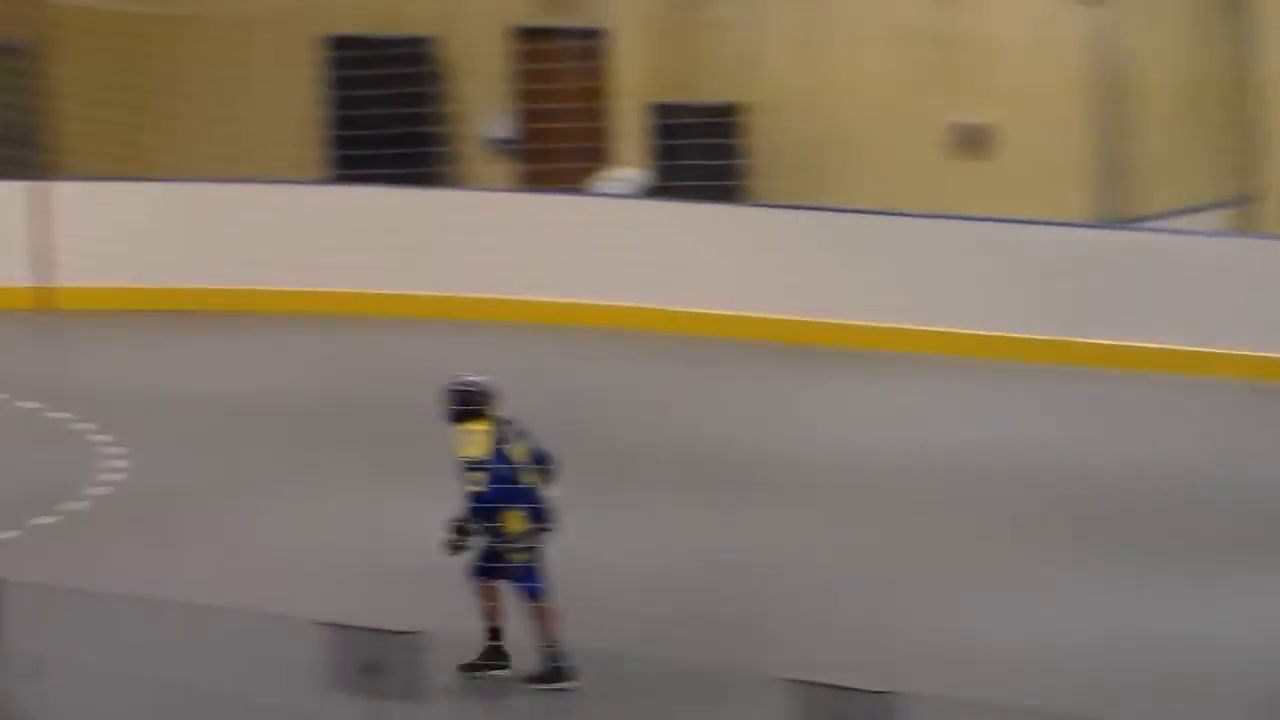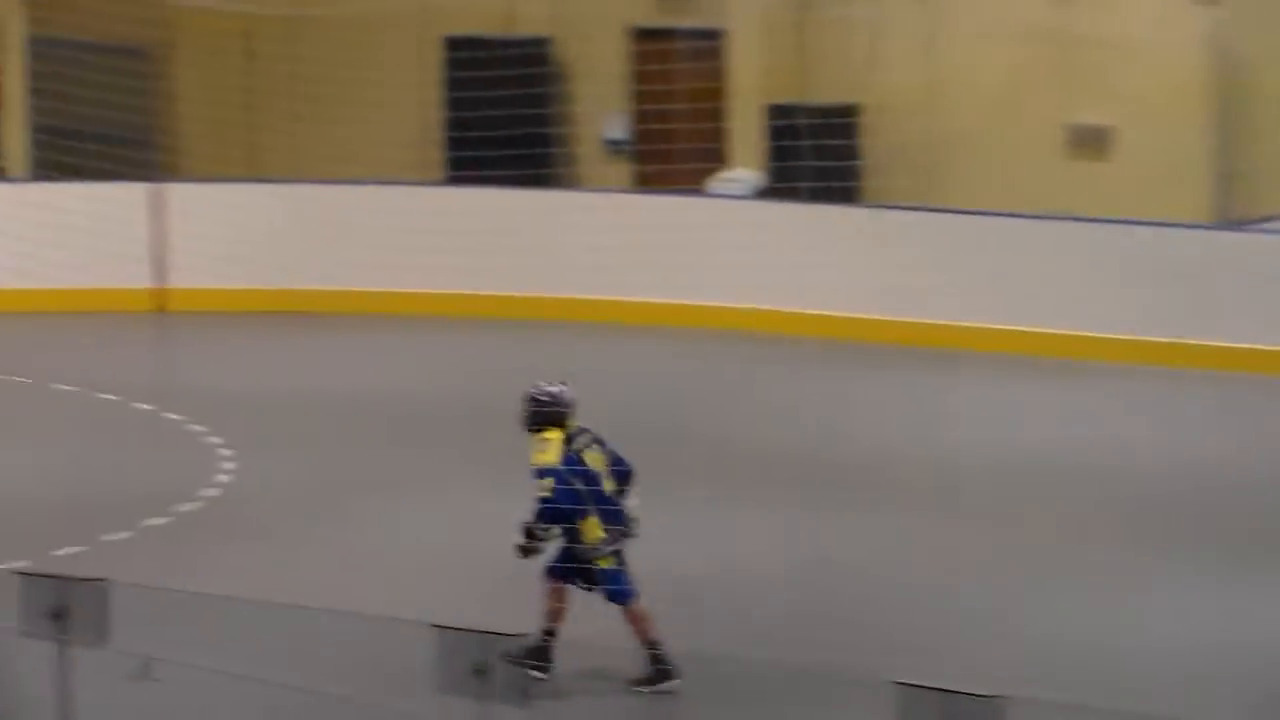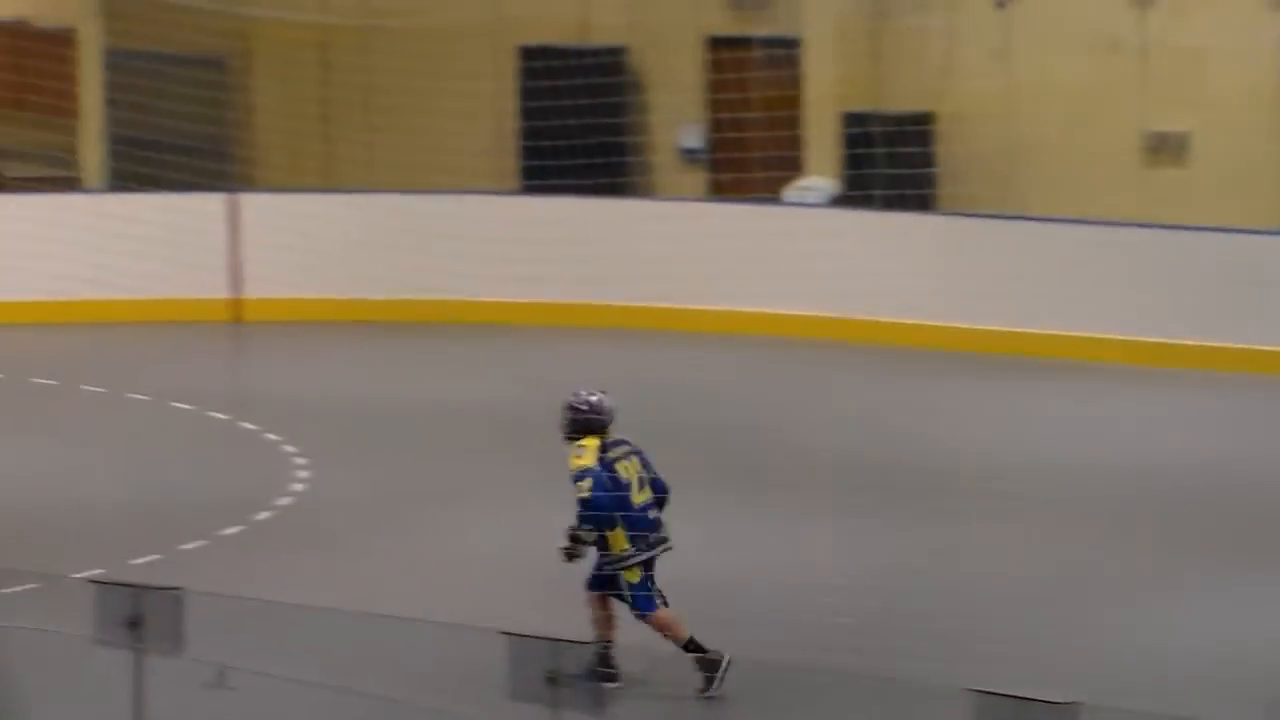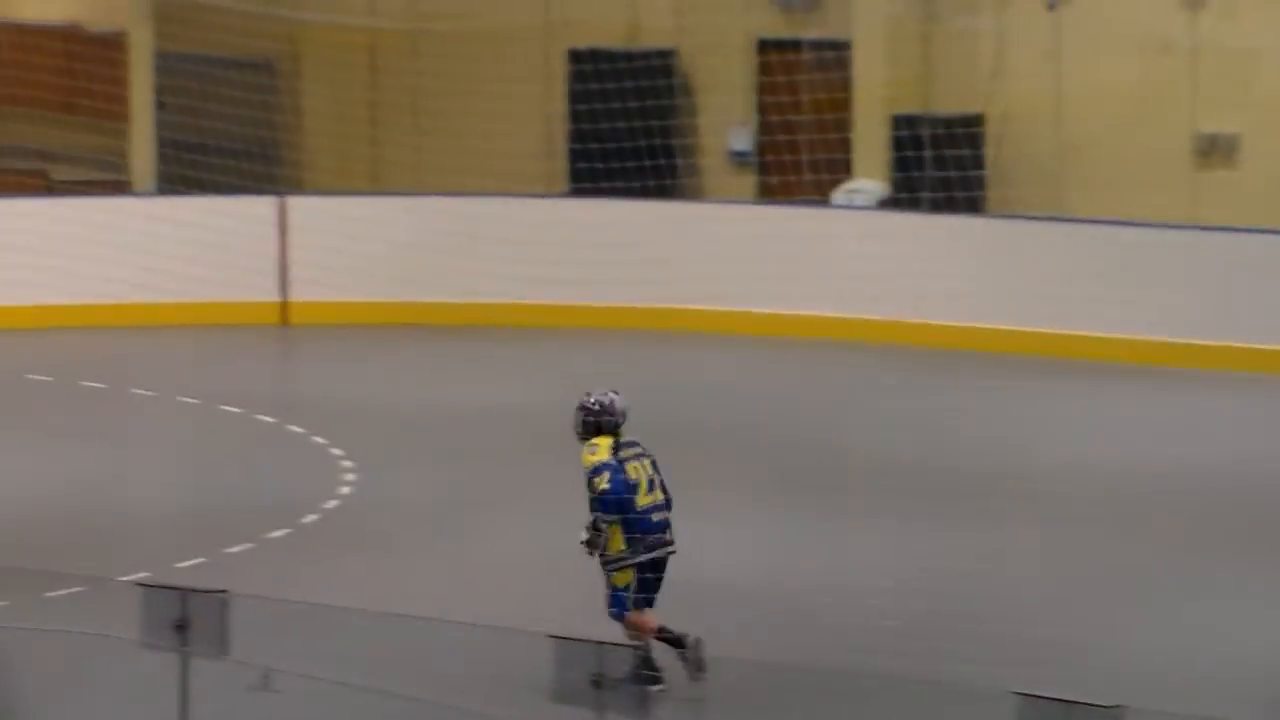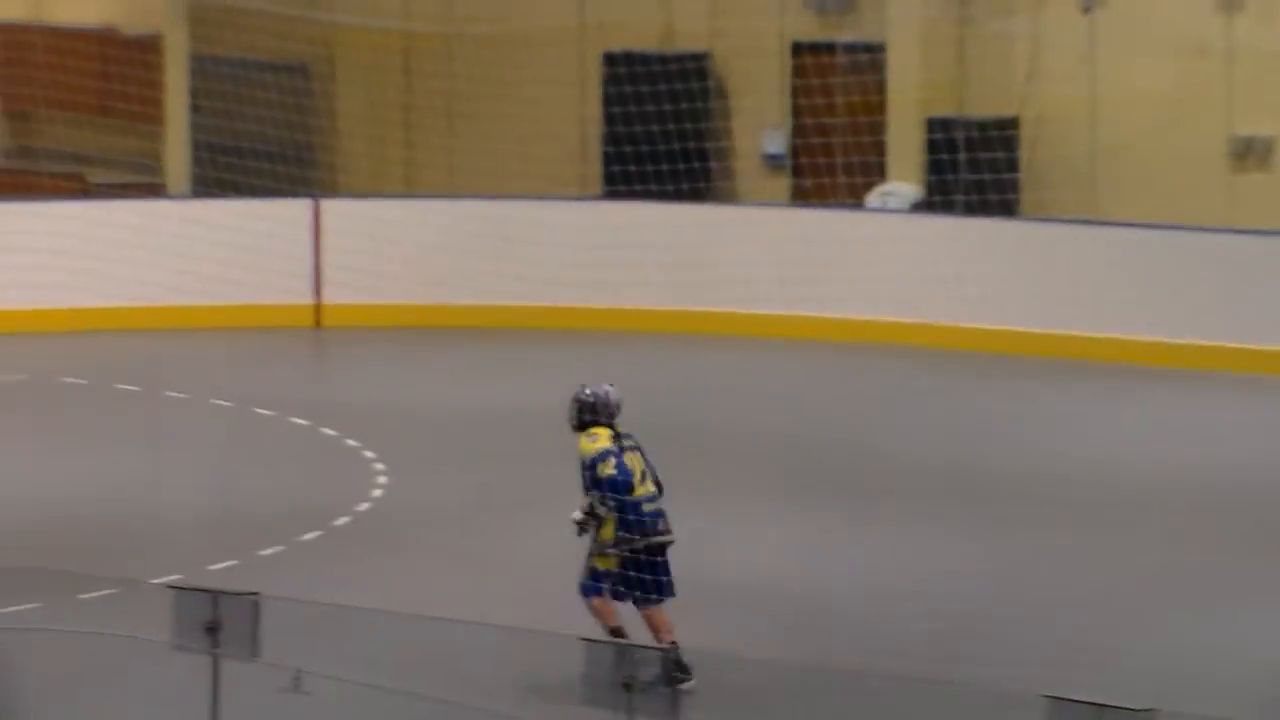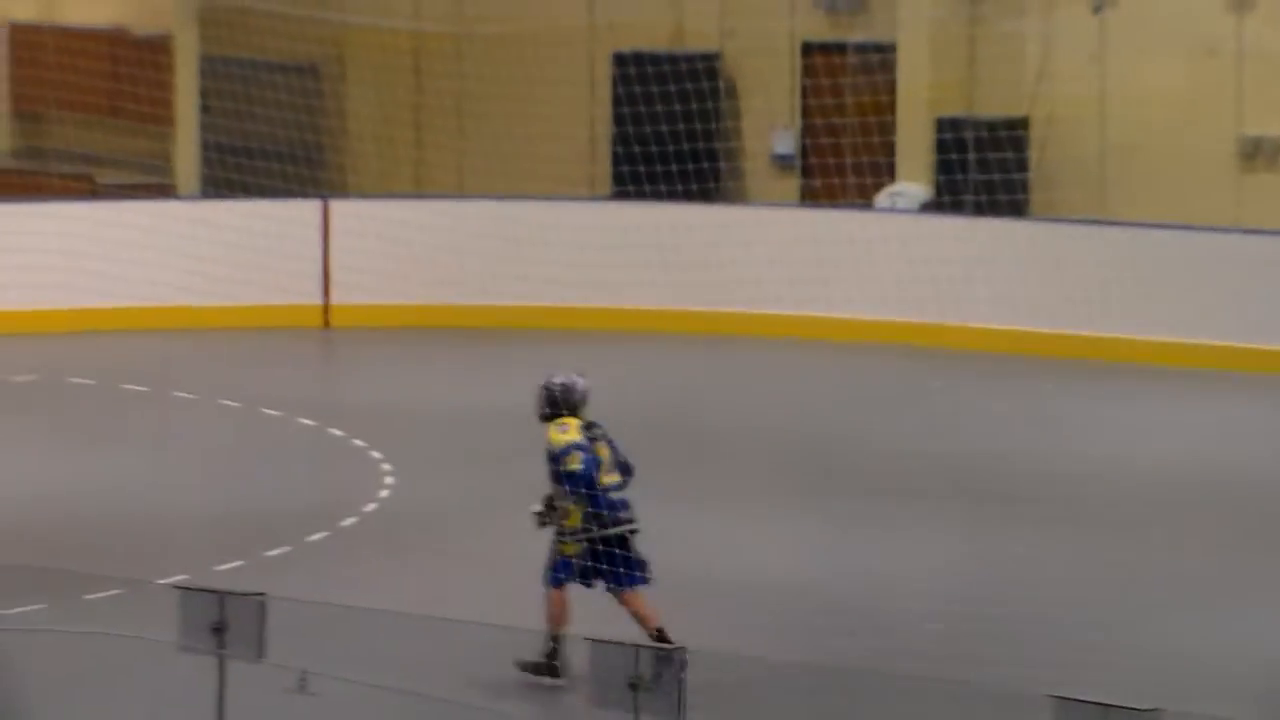
dt=0.1s
person 1, frame 1
left shoulder: (473, 441)
right shoulder: (505, 427)
left elbow: (486, 495)
right elbow: (544, 462)
left wrist: (462, 531)
right wrist: (532, 496)
left hip: (515, 528)
right hip: (524, 519)
left knee: (533, 595)
right knee: (484, 577)
left ankle: (556, 667)
right ankle: (495, 652)
person 1, frame 2
left shoulder: (546, 449)
right shoulder: (582, 435)
left elbow: (555, 502)
right elbow: (622, 470)
left wrist: (533, 536)
right wrist: (611, 504)
left hip: (594, 534)
right hip: (606, 524)
left knee: (624, 599)
right knee: (555, 580)
left ankle: (661, 667)
right ankle: (542, 654)
person 1, frame 3
left shoulder: (583, 456)
right shoulder: (624, 446)
left elbow: (595, 504)
right elbow: (660, 488)
left wrist: (579, 540)
left hip: (626, 544)
right hip: (649, 534)
left knee: (649, 610)
right knee: (597, 592)
left ankle: (708, 659)
right ankle: (604, 664)
person 1, frame 4
left shoulder: (597, 453)
right shoulder: (635, 448)
left elbow: (613, 497)
right elbow: (662, 497)
left wrist: (596, 532)
left hip: (627, 545)
right hip: (657, 538)
left knee: (624, 612)
right knee: (635, 606)
left ankle: (683, 644)
right ankle: (647, 668)
person 1, frame 5
left shoulder: (593, 442)
right shoulder: (622, 440)
left elbow: (617, 481)
right elbow: (653, 486)
left wrist: (593, 513)
left hip: (620, 535)
right hip: (652, 530)
left knee: (594, 594)
right knee: (649, 601)
right ankle: (677, 667)
person 1, frame 6
left shoulder: (562, 433)
right shoulder: (592, 428)
left elbow: (582, 476)
right elbow: (623, 470)
left wrist: (554, 507)
left hip: (583, 524)
right hip: (616, 518)
left knee: (555, 584)
right knee: (624, 589)
left ankle: (552, 660)
right ankle: (664, 647)
